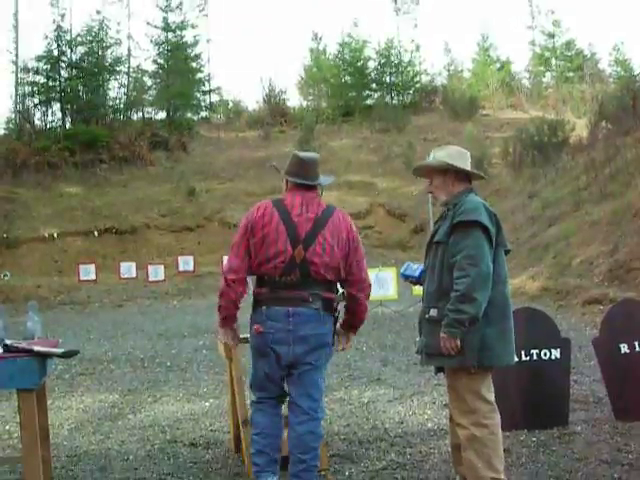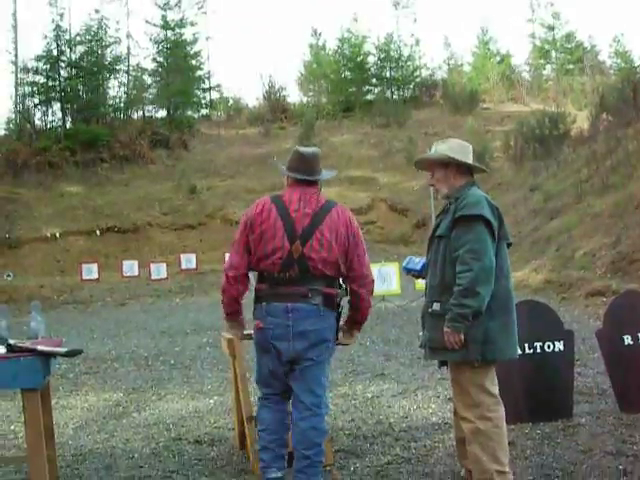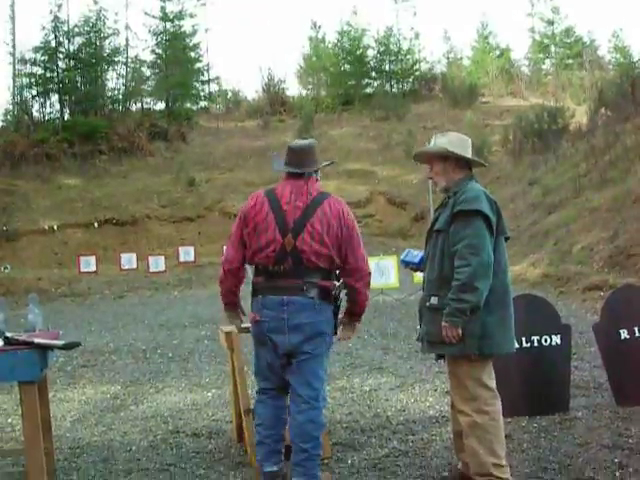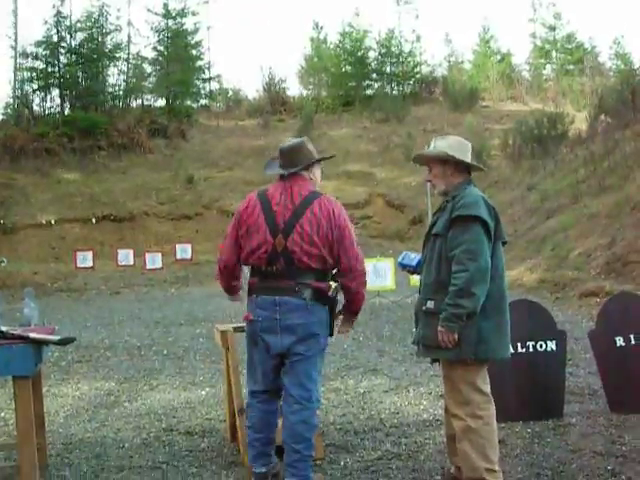
dt=0.1s
person 1, frame 1
left shoulder: (470, 212)
right shoulder: (459, 212)
left elbow: (473, 276)
left wrist: (453, 326)
right wrist: (426, 278)
left hip: (468, 336)
right hip: (461, 334)
left knee: (476, 415)
right knee: (463, 413)
person 1, frame 2
left shoulder: (472, 205)
right shoulder: (461, 206)
left elbow: (476, 270)
left wrist: (457, 320)
right wrist: (428, 272)
left hip: (471, 330)
right hip: (464, 329)
left knee: (479, 409)
right knee: (466, 407)
person 1, frame 3
left shoulder: (470, 200)
right shoulder: (460, 200)
left elbow: (475, 265)
left wrist: (456, 315)
right wrist: (427, 264)
left hip: (469, 324)
right hip: (461, 322)
left knee: (477, 401)
right knee: (463, 400)
person 1, frame 4
left shoulder: (469, 205)
right shoulder: (458, 204)
left elbow: (472, 271)
left wrist: (452, 320)
right wrist: (423, 267)
left hip: (463, 329)
right hip: (456, 326)
left knee: (471, 405)
right knee: (458, 403)
person 2, frame 1
left shoulder: (260, 214)
right shoulder: (340, 221)
left elbow: (234, 273)
right elbow: (359, 283)
left wrist: (227, 318)
right wrist: (350, 325)
left hip: (269, 320)
right hip: (315, 323)
left knee: (265, 399)
right knee: (307, 408)
person 2, frame 2
left shoulder: (260, 210)
right shoulder: (341, 216)
left elbow: (235, 269)
right elbow: (362, 279)
left wrist: (232, 313)
right wrist: (354, 322)
left hip: (270, 316)
right hip: (316, 318)
left knee: (272, 396)
right knee: (310, 404)
person 2, frame 3
left shoulder: (256, 203)
right shoulder: (335, 208)
left elbow: (232, 262)
right elbow: (357, 269)
left wrist: (230, 302)
right wrist: (353, 314)
left hip: (266, 308)
right hip: (313, 310)
left knee: (269, 390)
right knee: (308, 396)
person 2, frame 4
left shoulder: (251, 204)
right shoulder: (328, 209)
left elbow: (227, 260)
right elbow: (352, 269)
left wrist: (231, 287)
right wrist: (351, 309)
left hip: (261, 309)
right hip: (306, 312)
left knee: (261, 392)
right knee: (301, 397)
